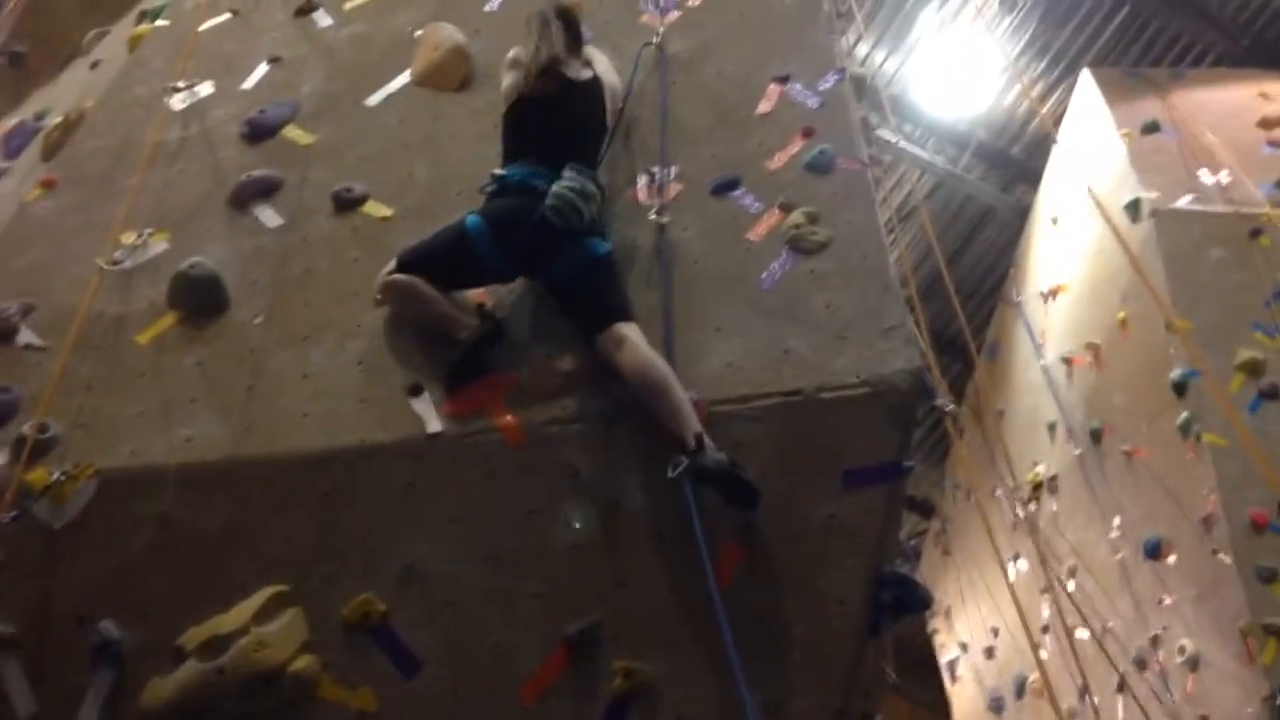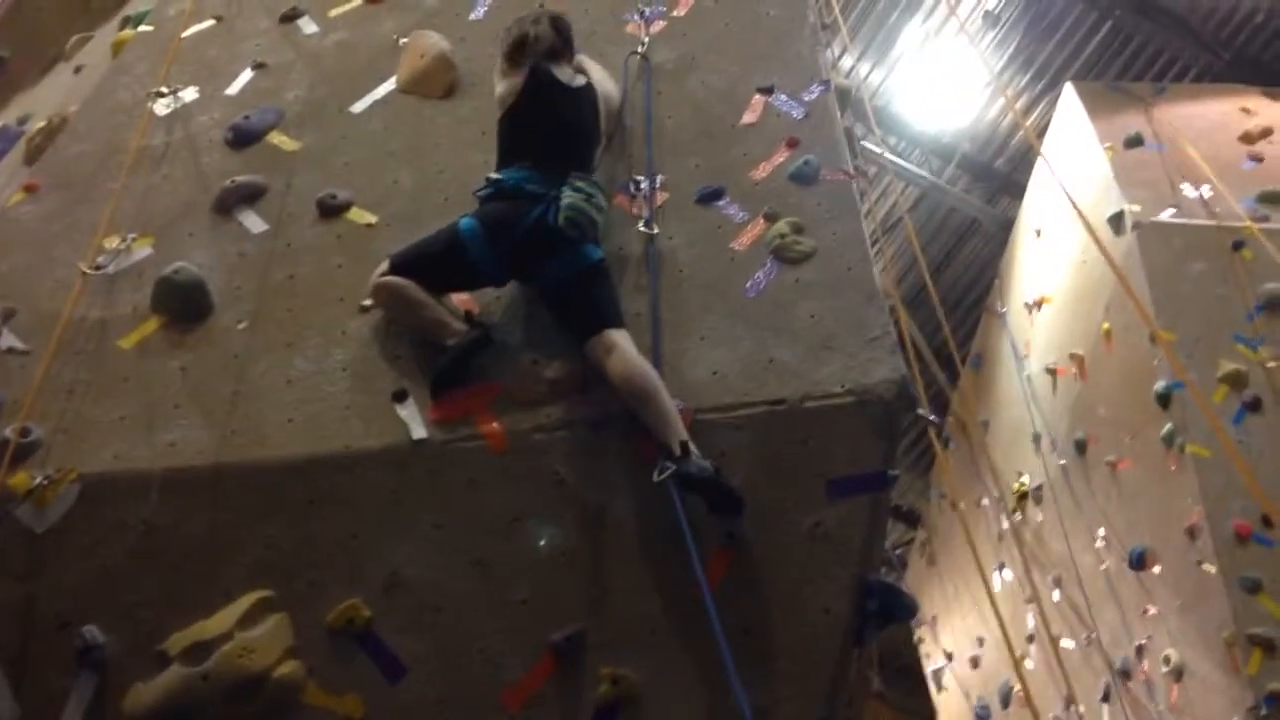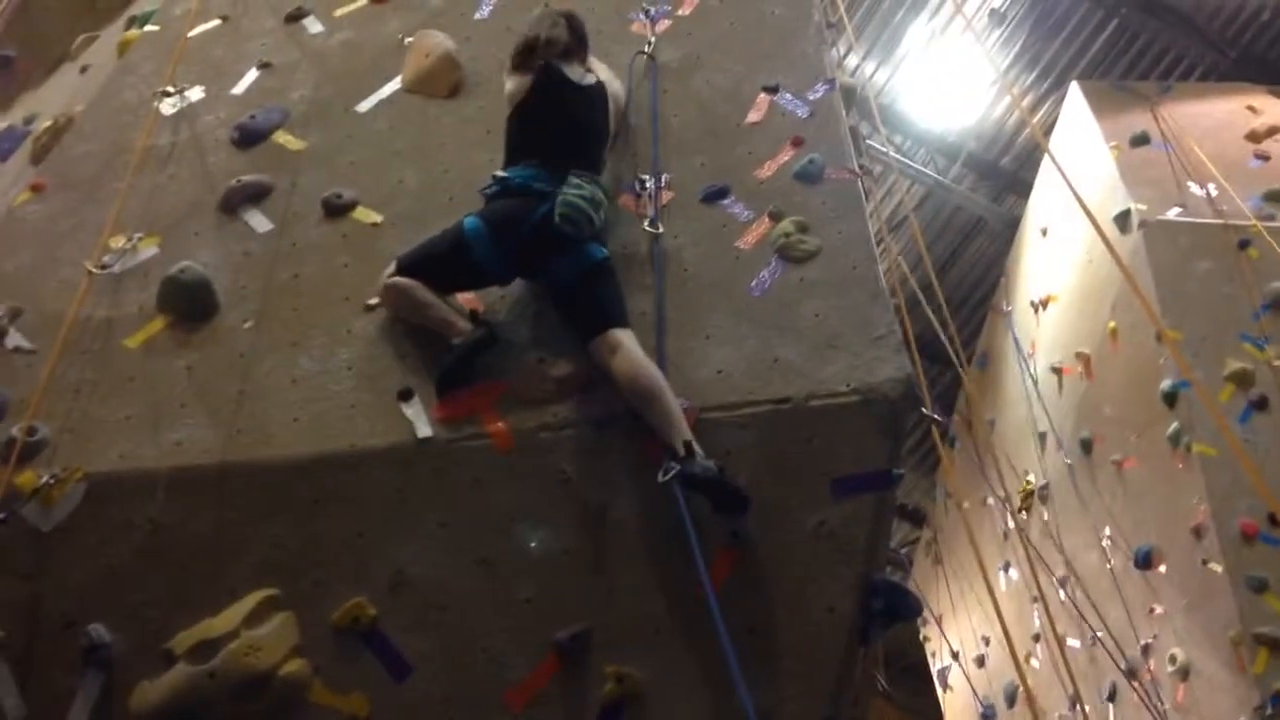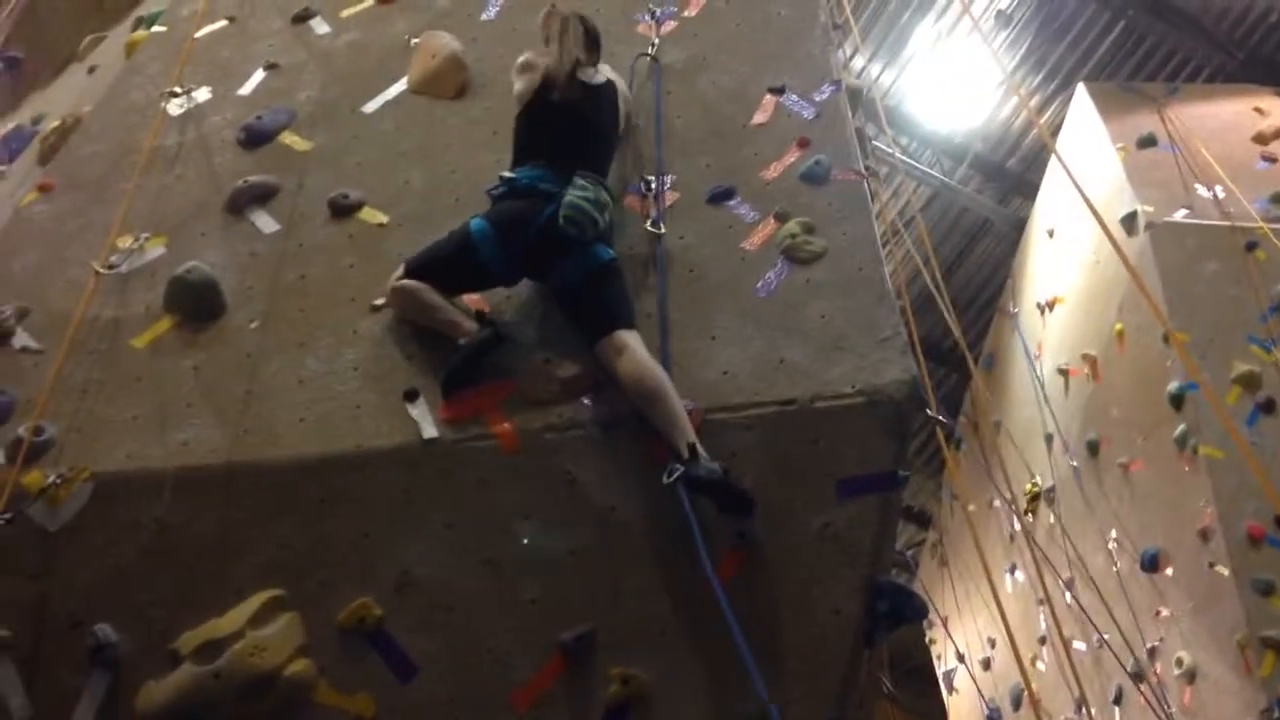
dt=0.2s
person 1, frame 1
left shoulder: (518, 67)
right shoulder: (606, 87)
right wrist: (589, 51)
left hip: (512, 214)
right hip: (575, 226)
left knee: (393, 282)
right knee: (622, 339)
left ankle: (473, 328)
right ankle: (701, 449)
person 1, frame 2
left shoulder: (513, 76)
right shoulder: (600, 94)
left wrist: (531, 39)
right wrist: (579, 58)
left hip: (507, 218)
right hip: (570, 232)
left knee: (386, 282)
right knee: (613, 345)
left ankle: (460, 336)
right ankle: (686, 456)
person 1, frame 3
left shoulder: (525, 76)
right shoulder: (609, 93)
left wrist: (544, 41)
right wrist: (586, 58)
left hip: (514, 216)
right hip: (576, 229)
left knee: (395, 284)
right knee: (618, 345)
left ankle: (466, 334)
right ankle: (691, 456)
person 1, frame 4
left shoulder: (530, 70)
right shoulder: (617, 92)
left wrist: (554, 36)
right wrist: (592, 60)
left hip: (519, 217)
right hip: (583, 231)
left knee: (402, 287)
right knee: (624, 346)
left ankle: (472, 334)
right ankle: (696, 458)
